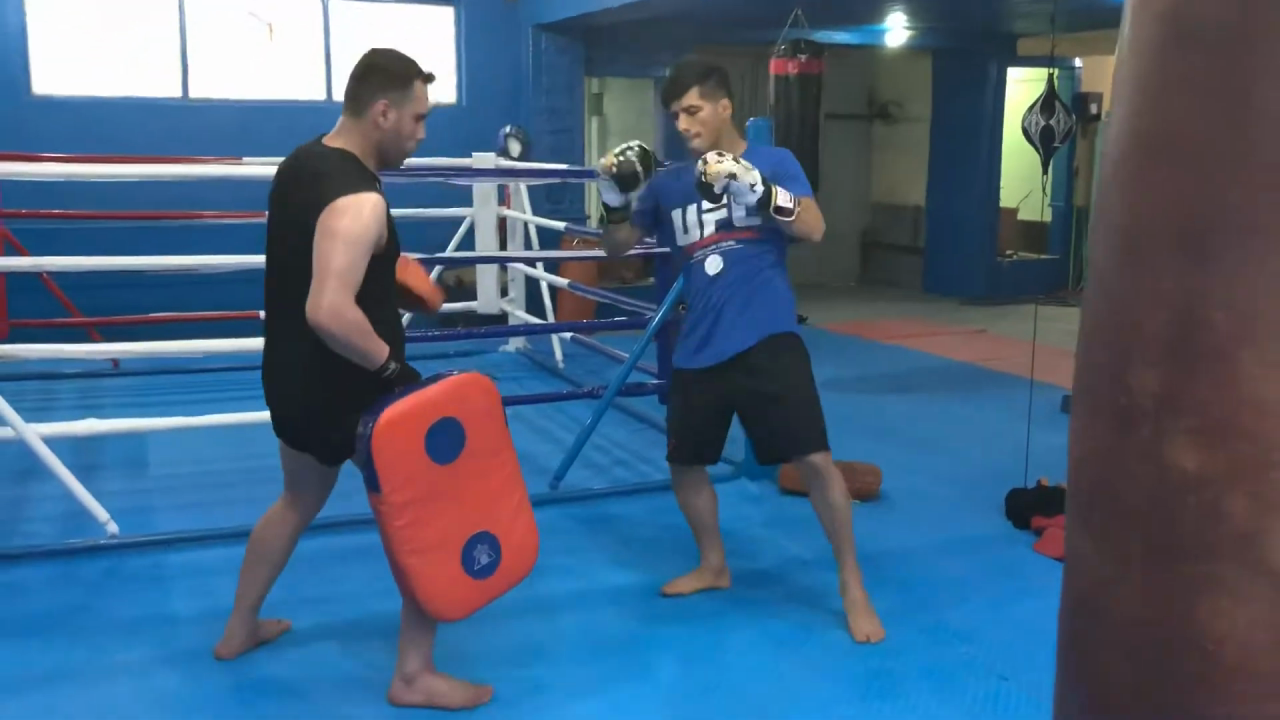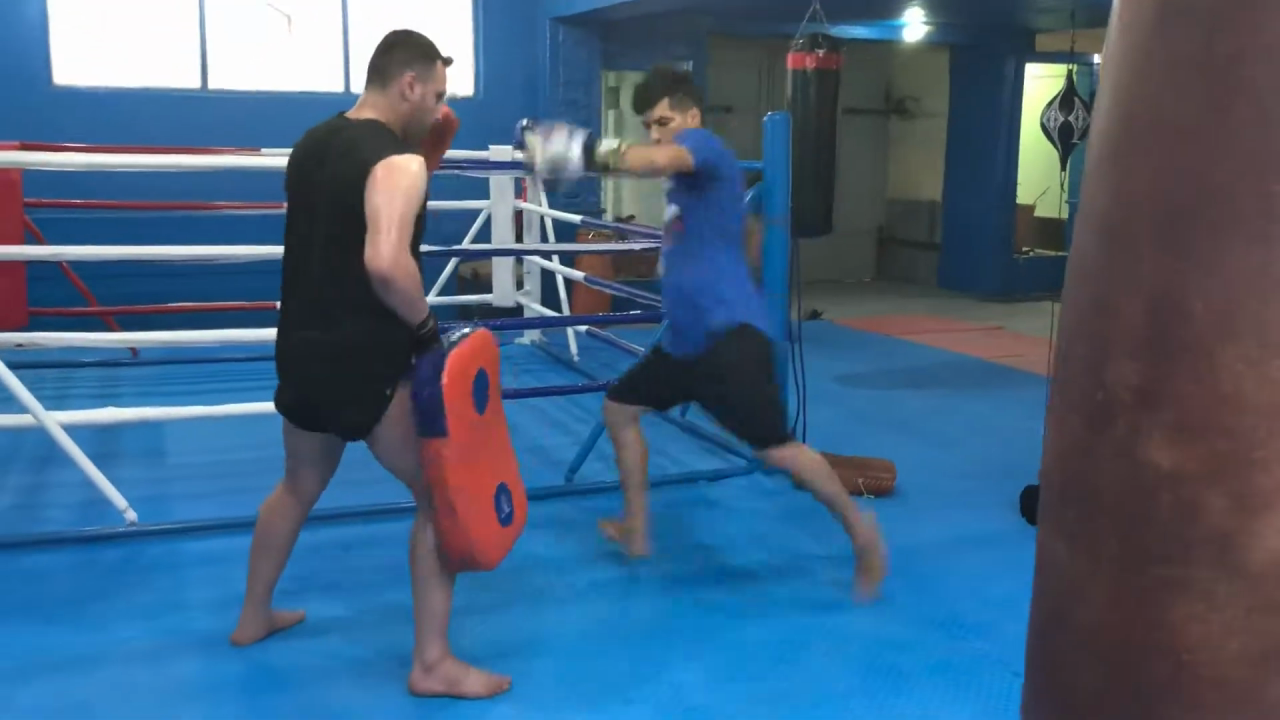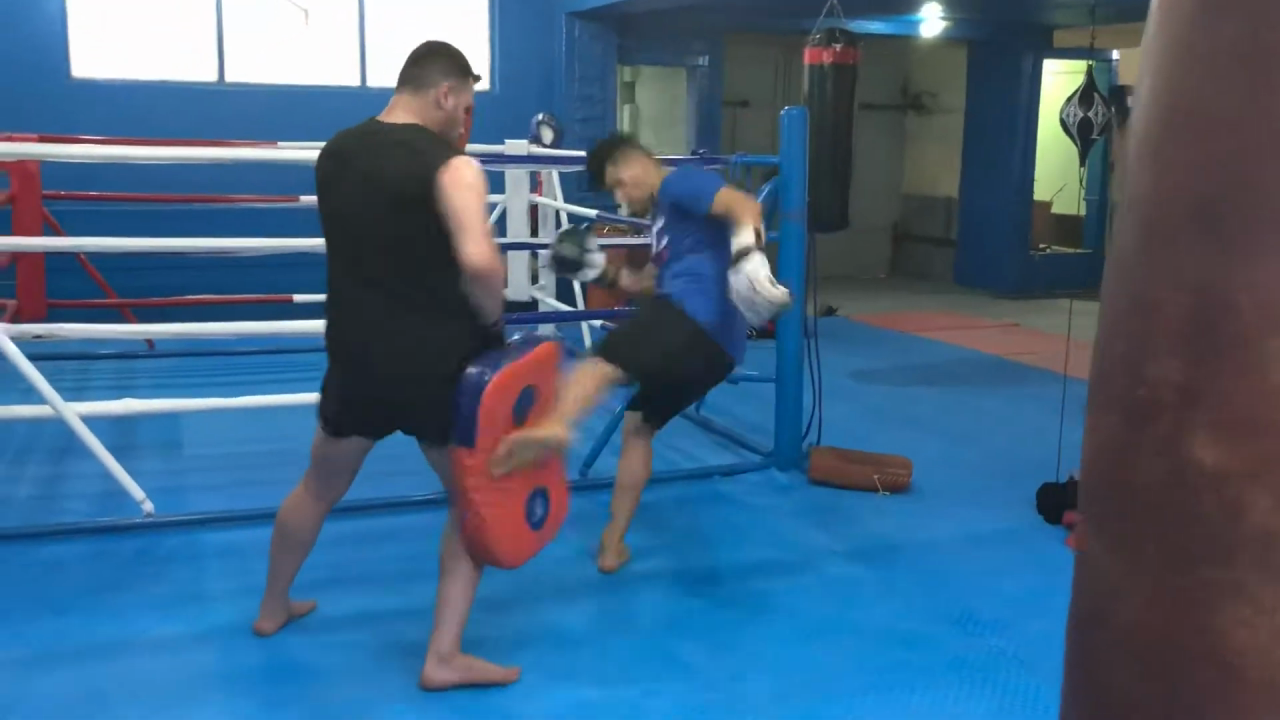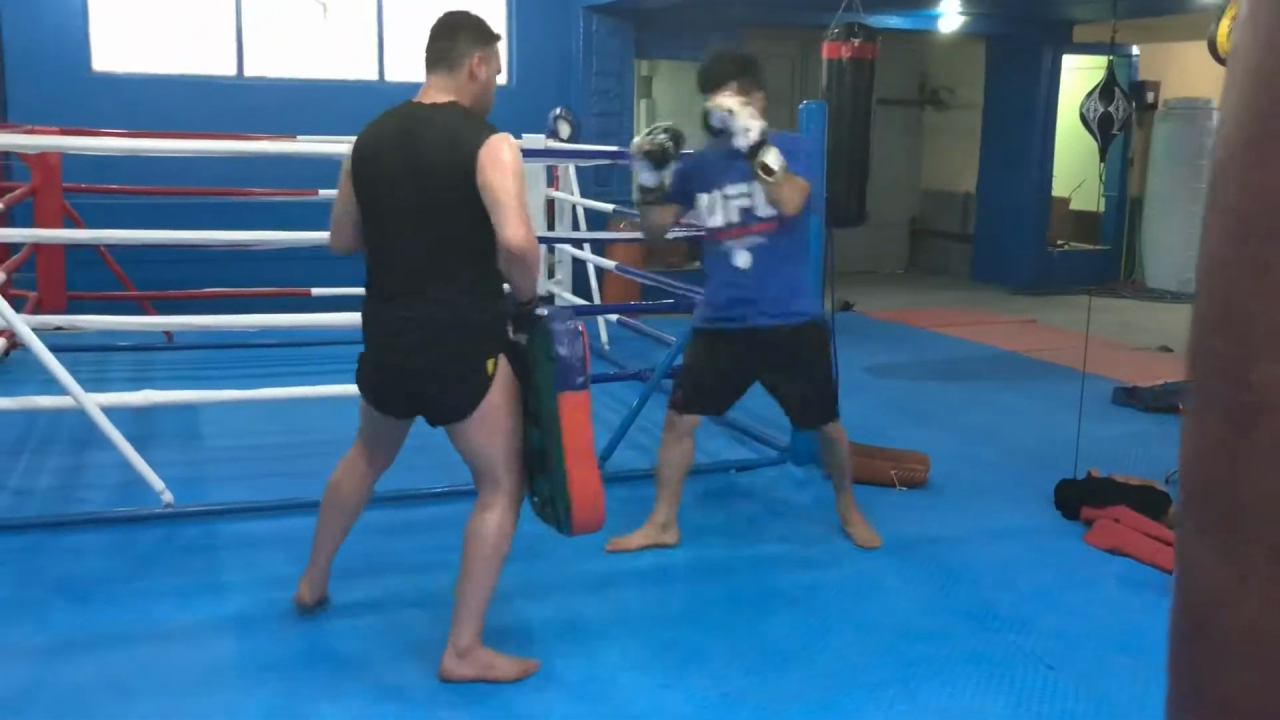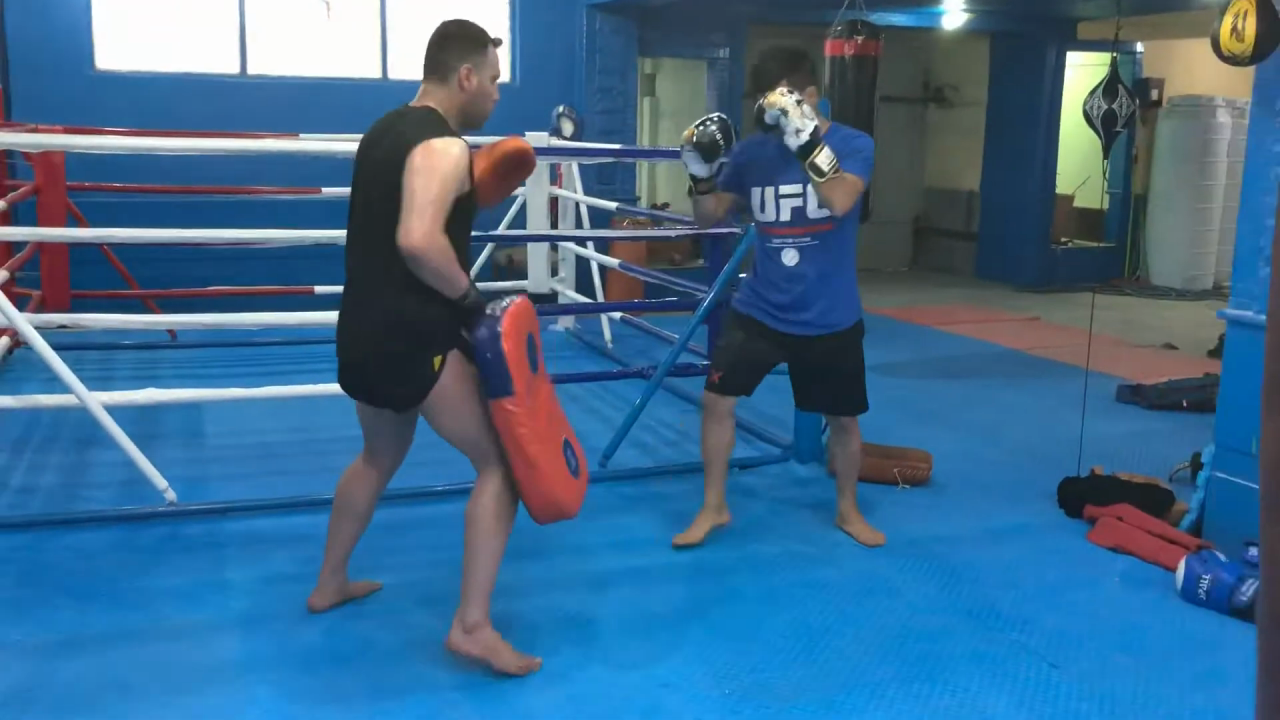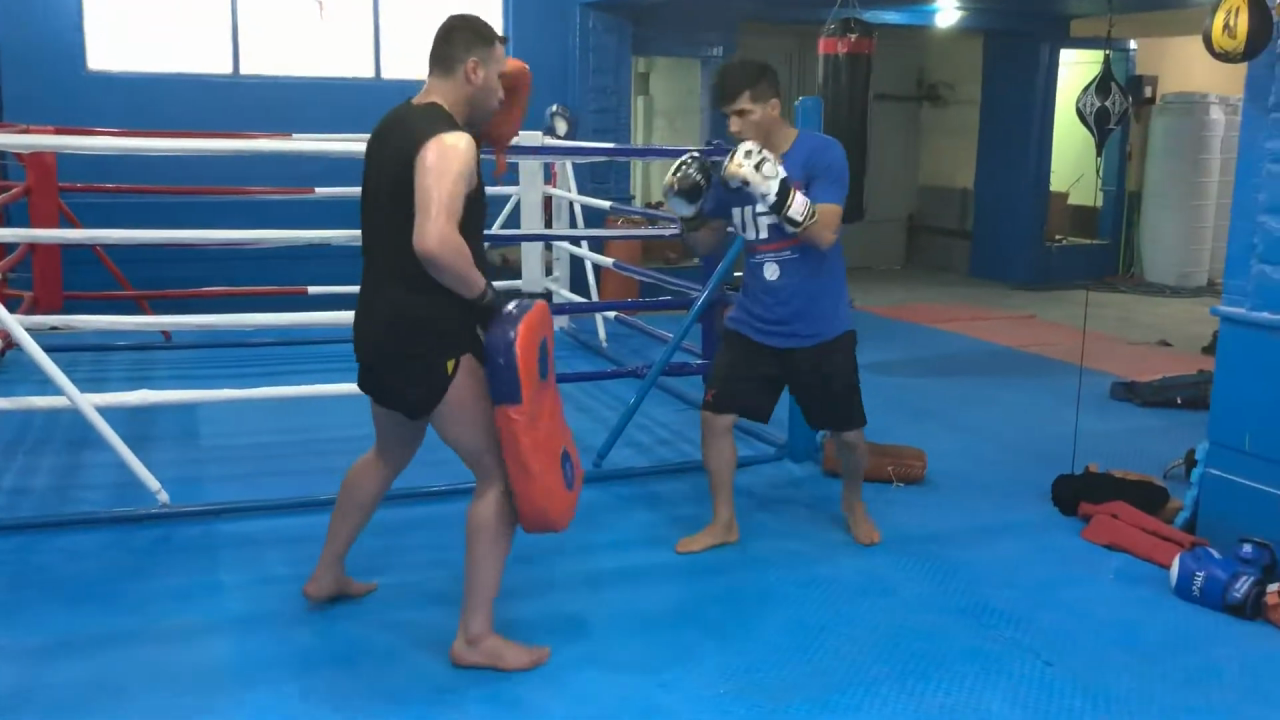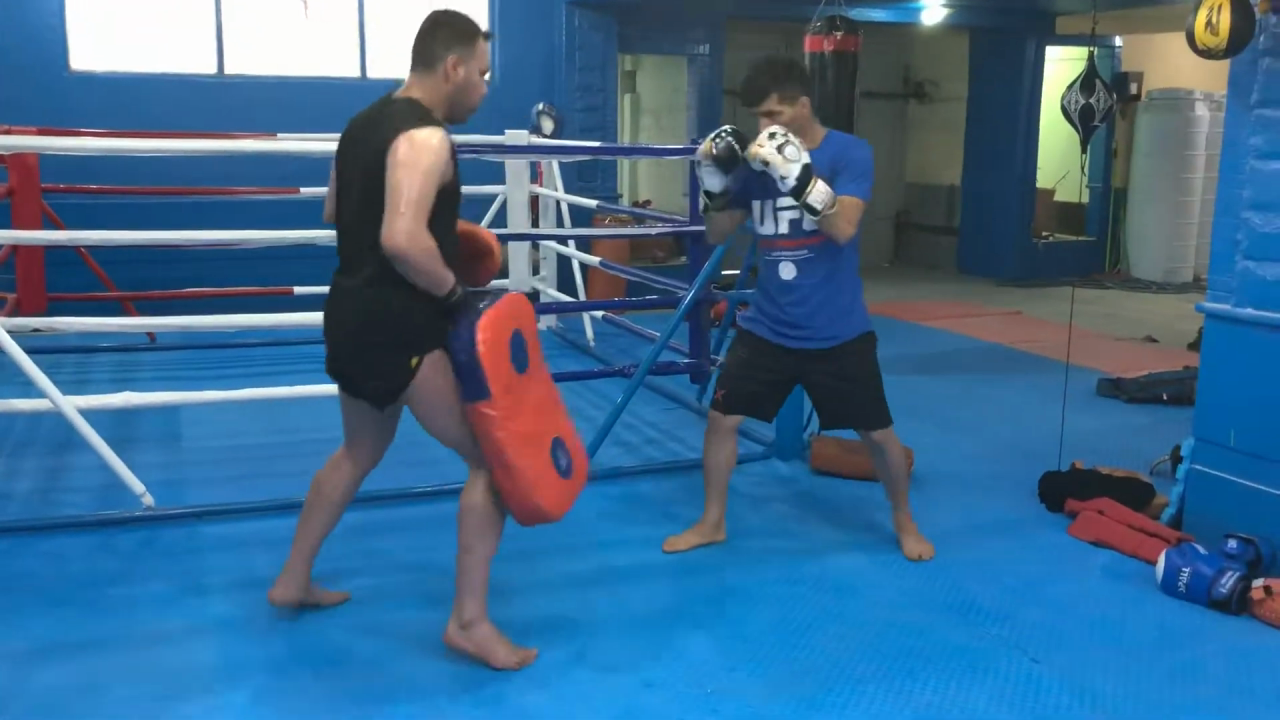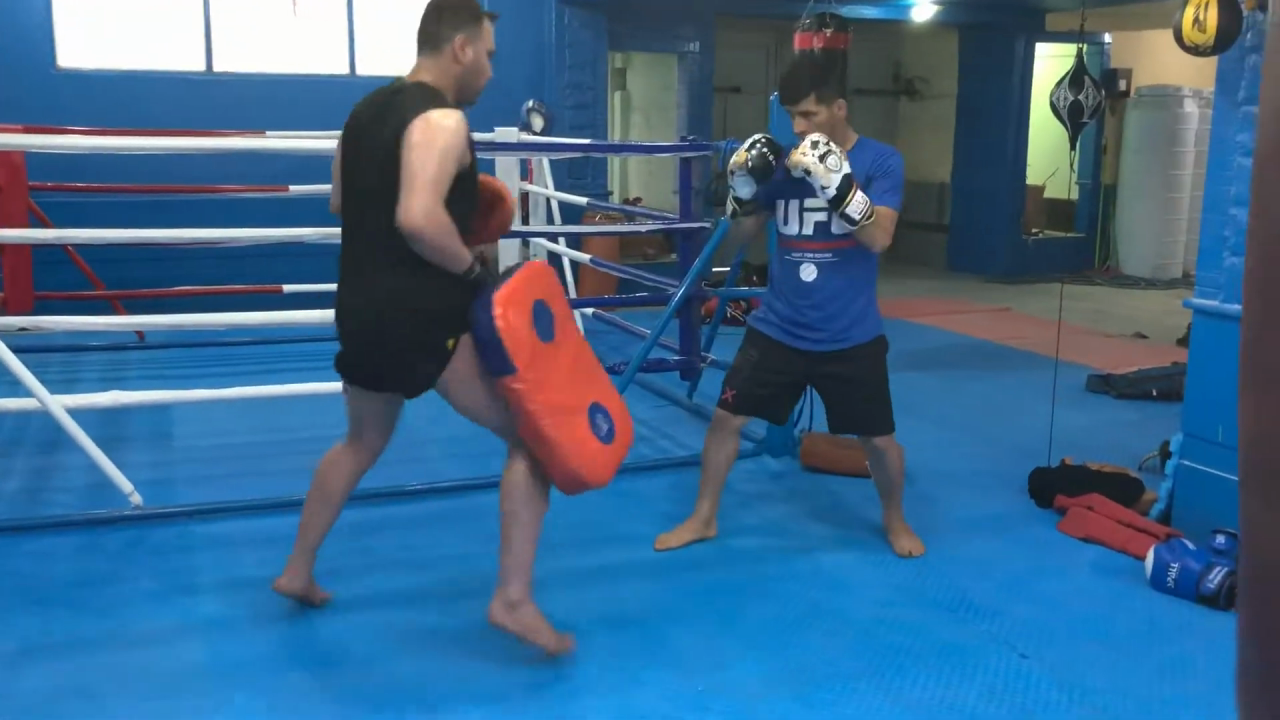
dt=0.3s
person 1, frame 1
left shoulder: (299, 165)
right shoulder: (357, 199)
right elbow: (329, 312)
left wrist: (382, 267)
right wrist: (392, 368)
left hip: (289, 376)
right hip: (346, 385)
left knee: (299, 501)
left ankle: (238, 629)
right ankle: (414, 676)
person 1, frame 2
left shoulder: (313, 143)
right shoulder: (399, 162)
right elbow: (385, 262)
right wrist: (425, 325)
left hip: (301, 350)
right hip: (366, 361)
left knee: (298, 488)
left ankle: (253, 617)
right ankle: (433, 665)
person 1, frame 3
left shoulder: (335, 151)
right shoulder: (454, 166)
right elbow: (480, 261)
right wrist: (489, 322)
left hip: (354, 361)
right hip: (436, 362)
left knee: (318, 489)
left ankle: (272, 607)
right ankle: (444, 656)
person 1, frame 4
left shoulder: (370, 138)
right shoulder: (489, 144)
left elbow: (342, 242)
right elbow: (517, 241)
right wrist: (527, 299)
left hip: (387, 337)
right hip: (463, 342)
left knee: (367, 457)
right knee: (501, 486)
left ankle: (313, 581)
right ankle: (464, 650)
person 1, frame 5
left shoulder: (385, 131)
right shoulder: (444, 145)
right elbow: (417, 240)
left wrist: (479, 190)
right wrist: (469, 295)
left hip: (364, 328)
right hip: (419, 334)
left knee: (379, 456)
right knee: (502, 462)
left ankle: (330, 583)
right ankle: (472, 625)
person 1, frame 6
left shoulder: (393, 126)
right shoulder: (451, 141)
right elbow: (433, 243)
left wrist: (483, 147)
right wrist: (484, 295)
left hip: (379, 325)
right hip: (432, 334)
left knee: (389, 455)
right knee: (499, 472)
left ankle: (327, 575)
right ankle: (476, 635)
person 1, frame 7
left shoulder: (365, 123)
right shoulder: (425, 138)
right elbow: (401, 239)
right wrist: (454, 293)
left hip: (352, 322)
right hip: (405, 330)
left knee: (360, 451)
left ankle: (292, 583)
right ankle: (469, 620)
person 1, frame 8
left shoulder: (366, 111)
right shoulder: (441, 118)
left elbow: (343, 203)
right elbow: (418, 217)
right wrist: (472, 268)
left hip: (363, 311)
right hip: (426, 314)
left knee: (361, 442)
left ankle: (298, 573)
right ankle: (514, 600)
person 2, frame 1
left shoulder: (773, 161)
right shoulder: (670, 181)
left elbow: (814, 229)
right elbow: (619, 244)
left wrist: (750, 183)
right wrist: (616, 193)
left hip: (769, 340)
right hip: (698, 351)
left knee: (814, 461)
right knee: (686, 466)
left ankle: (852, 585)
right ankle: (714, 565)
person 2, frame 2
left shoulder: (703, 146)
right shoulder: (691, 175)
left elbow: (652, 159)
left wrist: (580, 150)
left hip: (727, 331)
right hip: (684, 336)
left knee: (775, 449)
right knee: (619, 408)
left ankle: (858, 530)
right ankle: (635, 526)
person 2, frame 3
left shoulder: (683, 184)
right shoulder: (664, 217)
left elbow: (745, 207)
right elbow: (644, 283)
left wrist: (749, 259)
right wrist: (594, 267)
left hip: (686, 316)
right hip: (714, 339)
left knee: (600, 368)
right knee: (639, 425)
left ankle: (553, 431)
right ankle: (613, 543)
person 2, frame 4
left shoulder: (765, 149)
right shoulder: (695, 162)
left elbow: (790, 202)
right elbow: (655, 228)
left wrist: (753, 139)
right wrist: (648, 178)
left hip: (789, 320)
right hip: (722, 320)
left knee: (825, 424)
right knee: (680, 420)
left ankle: (848, 507)
right ankle: (662, 523)
person 2, frame 5
left shoulder: (854, 144)
right shoulder: (753, 150)
left elbow: (839, 202)
right elbow: (709, 217)
left wrist: (804, 135)
right wrist: (701, 169)
left hip: (831, 316)
right hip: (760, 310)
left knee: (845, 418)
right knee: (717, 399)
left ankle: (847, 510)
right ankle: (714, 507)
person 2, frame 6
left shoulder: (824, 153)
right shoulder: (734, 165)
left elbow: (825, 234)
right elbow: (704, 244)
left wrist: (774, 185)
right wrist: (685, 207)
left hip: (821, 328)
right hip: (753, 327)
left knee: (849, 433)
right knee: (715, 419)
left ankle: (854, 505)
right ankle: (723, 521)
person 2, frame 7
left shoulder: (850, 153)
right shoulder: (758, 160)
left elbow: (845, 230)
right elbow: (717, 235)
left wrist: (798, 173)
right wrist: (713, 183)
left hip: (837, 332)
right hip: (767, 327)
left knee: (878, 434)
right knee: (721, 419)
left ankle: (904, 521)
right ankle: (712, 522)
person 2, frame 8
left shoulder: (881, 161)
right shoulder: (784, 161)
left elbow: (878, 238)
right elbow: (741, 236)
left wrist: (836, 181)
right wrist: (743, 188)
left hip: (850, 336)
right hip: (778, 328)
left knee: (878, 439)
right knee: (726, 418)
left ankle: (895, 520)
right ankle: (703, 518)
